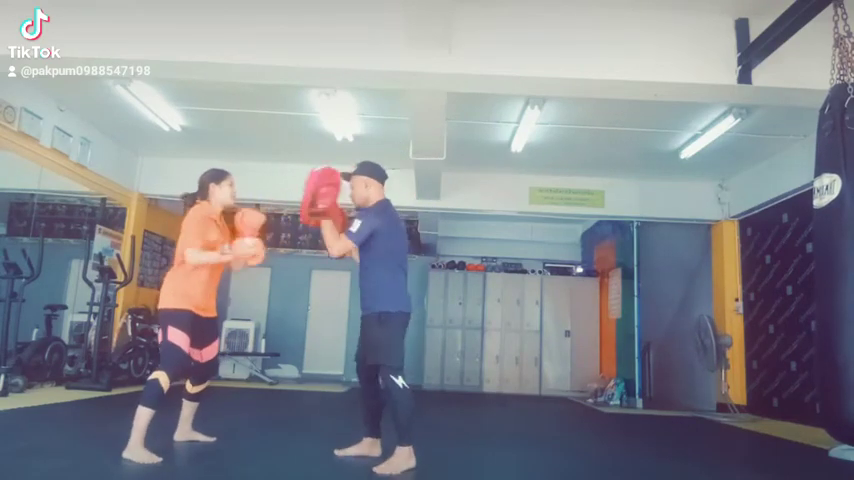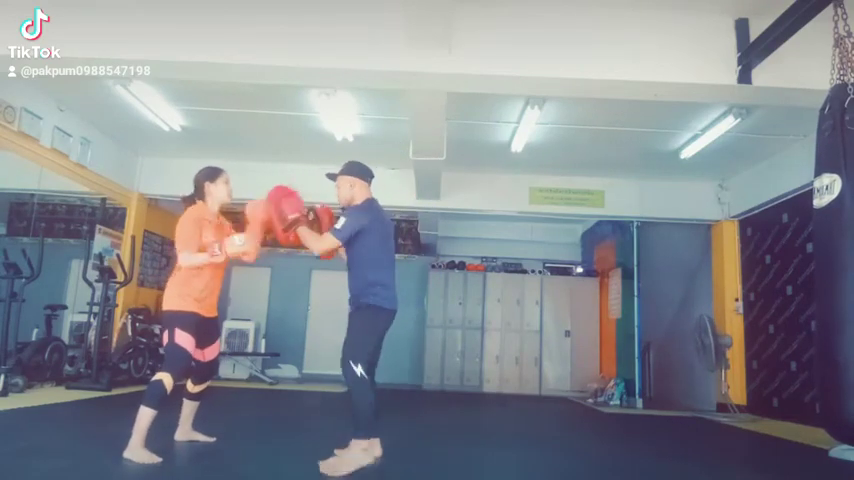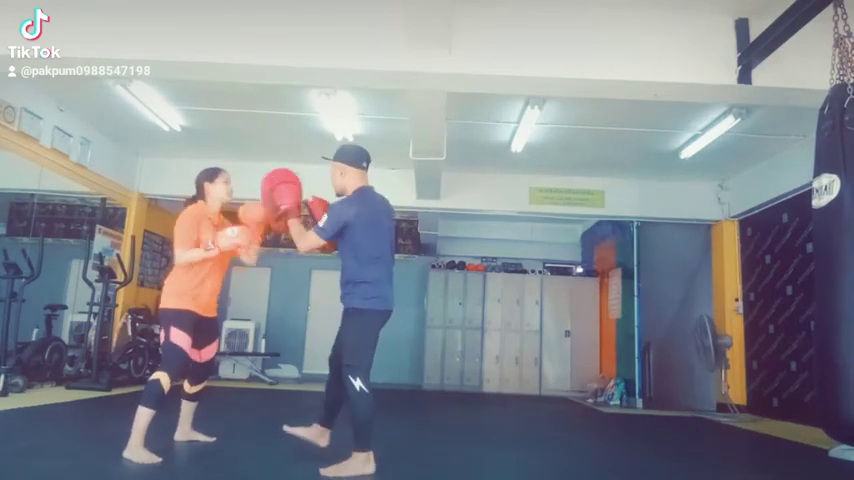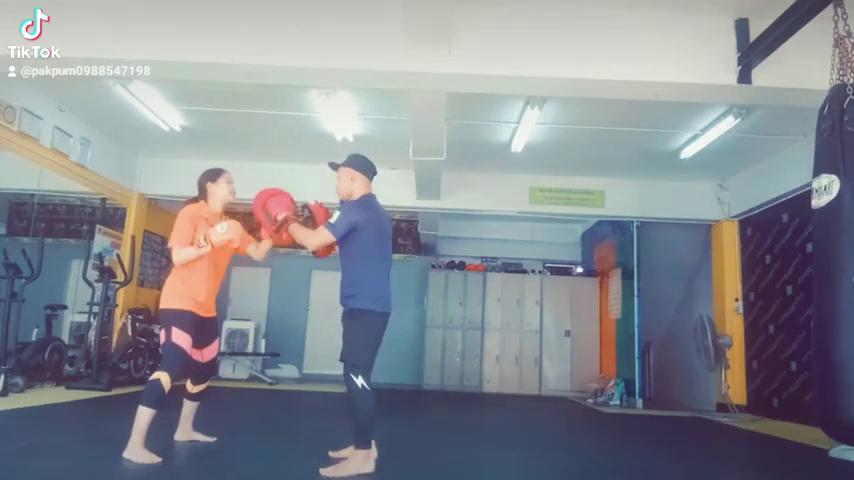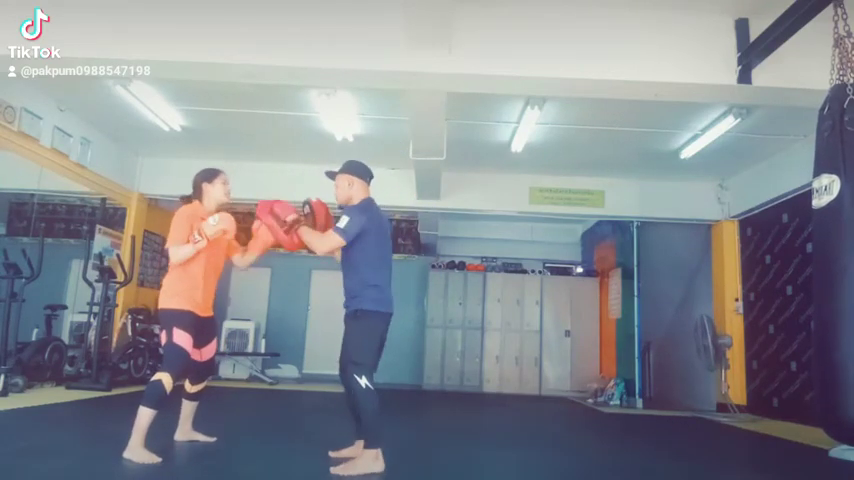
dt=0.5s
person 1, frame 1
left shoulder: (374, 214)
right shoulder: (380, 215)
left elbow: (336, 248)
right elbow: (365, 258)
left wrist: (325, 217)
right wrist: (342, 232)
left hip: (388, 309)
right hip: (377, 309)
left knee: (390, 375)
right knee: (367, 372)
left ankle: (405, 451)
right ankle: (371, 441)
person 1, frame 2
left shoulder: (359, 213)
right shoulder: (374, 215)
left elbow: (319, 246)
left wrist: (298, 224)
right wrist: (328, 233)
left hip: (372, 304)
right hip: (375, 304)
left knee: (353, 365)
right knee: (362, 371)
left ankle: (361, 446)
right ankle: (370, 441)
person 1, frame 3
left shoulder: (347, 206)
right shoulder: (381, 204)
left elbow: (305, 244)
left wrist: (292, 216)
right wrist: (323, 219)
left hip: (364, 305)
right hip: (373, 302)
left knee: (354, 375)
right knee: (339, 365)
right ankle: (322, 430)
person 1, frame 4
left shoulder: (356, 208)
right shoulder: (373, 211)
left elbow: (312, 242)
left wrist: (289, 222)
right wrist: (322, 227)
left hip: (364, 306)
right hip: (369, 305)
left knee: (356, 376)
right knee: (356, 375)
right ankle: (365, 444)
person 1, frame 5
left shoulder: (360, 212)
right shoulder: (370, 215)
left elbow: (323, 246)
right elbow: (338, 247)
left wrist: (298, 225)
left hip: (368, 308)
right hip: (367, 308)
left knee: (359, 376)
right knee: (350, 374)
left ankle: (372, 454)
right ankle: (363, 442)
person 2, frame 1
left shoulder: (220, 222)
right shoulder: (199, 215)
left elbow: (235, 263)
right elbow: (192, 258)
left wrist: (243, 245)
right wrist: (232, 252)
left hip: (204, 307)
right hip: (179, 303)
left knee: (206, 367)
right knee: (172, 367)
left ankle: (184, 429)
right ankle: (134, 444)
person 2, frame 2
left shoulder: (223, 224)
right shoulder: (194, 215)
left elbow: (248, 255)
right elbow: (185, 260)
right wrist: (223, 251)
left hip: (206, 308)
right hip: (181, 304)
left knee: (206, 368)
right knee: (175, 368)
left ankle: (184, 429)
right ankle: (135, 445)
person 2, frame 3
left shoulder: (225, 223)
right shoulder: (193, 214)
left elbow: (250, 259)
right elbow: (181, 258)
right wrist: (217, 245)
left hip: (205, 308)
right hip: (179, 303)
left knee: (203, 368)
right knee: (173, 367)
left ankle: (184, 429)
right ankle: (134, 445)
person 2, frame 4
left shoulder: (229, 222)
right shoulder: (191, 213)
left elbow: (256, 253)
right elbow: (178, 256)
left wrist: (272, 236)
right wrist: (211, 239)
left hip: (205, 307)
right hip: (180, 302)
left knee: (205, 367)
right knee: (172, 367)
left ankle: (184, 429)
right ankle: (134, 445)
person 2, frame 5
left shoulder: (221, 221)
right shoulder: (187, 213)
left elbow: (241, 260)
right elbow: (176, 256)
left wrist: (263, 239)
right wrist: (205, 236)
left hip: (202, 308)
right hip: (178, 304)
left knee: (203, 368)
right knee: (174, 367)
left ankle: (184, 429)
right ankle: (135, 445)
